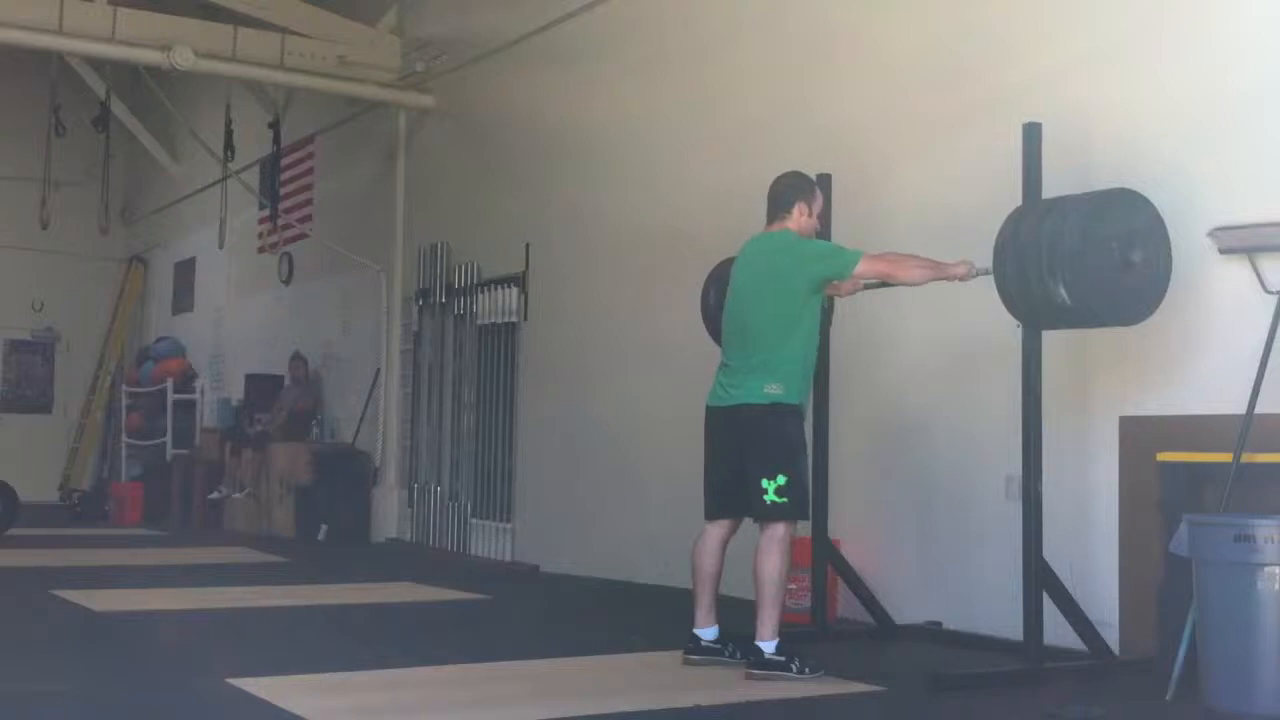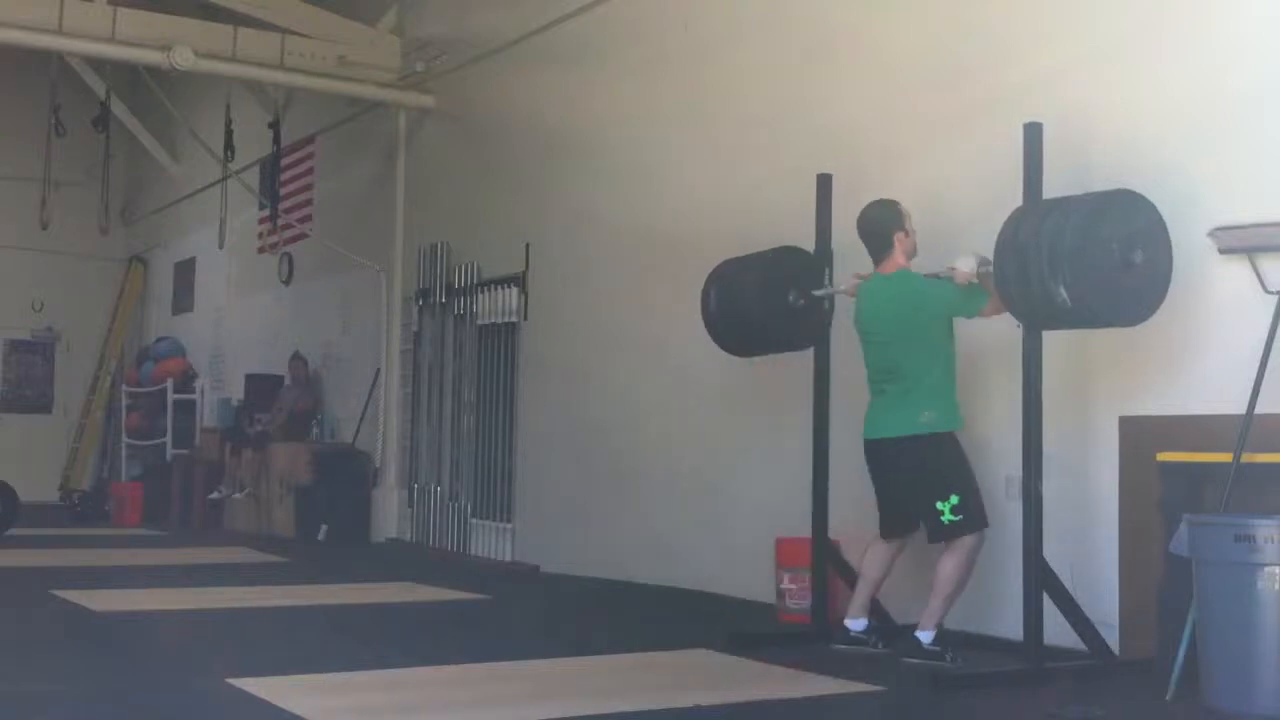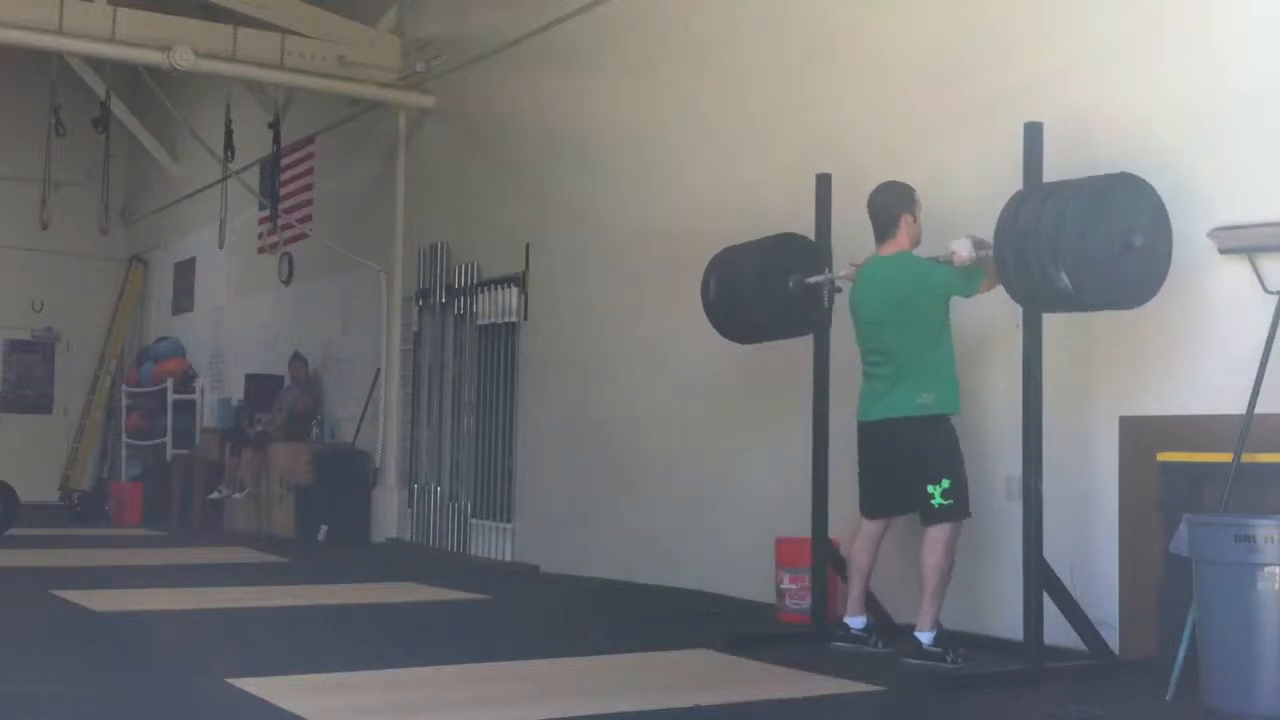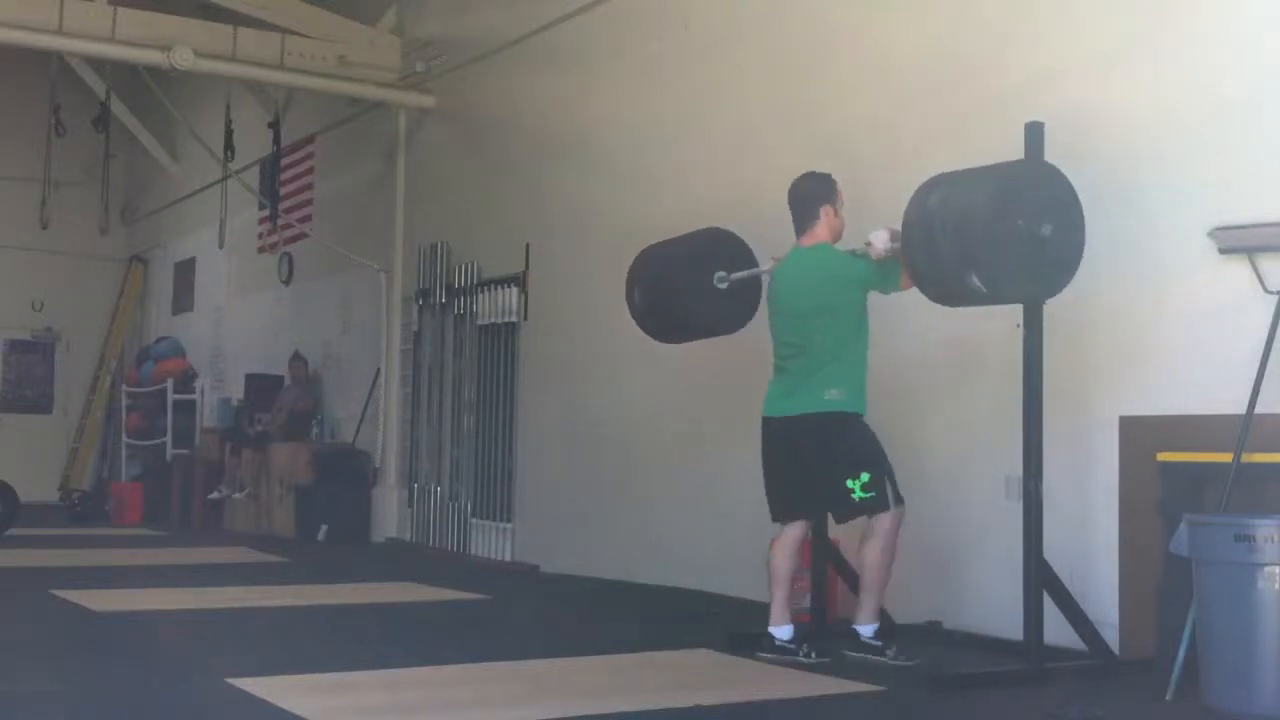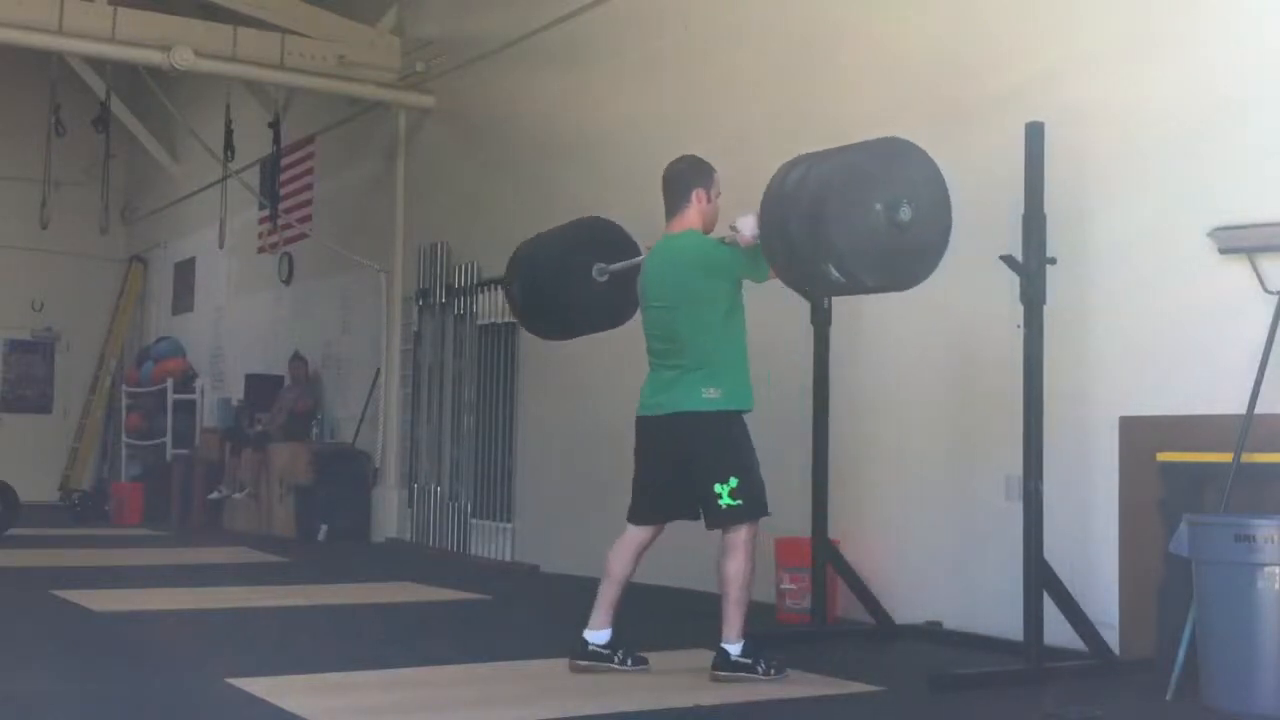
dt=1s
person 1, frame 1
left shoulder: (752, 252)
right shoulder: (801, 252)
right elbow: (889, 267)
left wrist: (831, 289)
right wrist: (949, 270)
left hip: (726, 407)
right hip: (767, 408)
left knee: (720, 521)
right knee: (777, 525)
left ankle: (704, 637)
right ankle: (767, 650)
person 1, frame 2
left shoulder: (866, 299)
right shoulder: (931, 292)
right elbow: (1000, 304)
right wrist: (977, 275)
left hip: (881, 437)
right hip: (925, 437)
left knee: (893, 534)
right knee: (965, 536)
left ankle: (855, 626)
right ankle: (924, 639)
person 1, frame 3
left shoulder: (863, 280)
right shoulder: (928, 273)
right elbow: (990, 278)
right wrist: (974, 254)
left hip: (874, 418)
right hip: (921, 417)
left knee: (873, 519)
right knee: (942, 523)
left ankle: (853, 623)
right ankle: (925, 638)
person 1, frame 4
left shoulder: (780, 272)
right shoulder: (846, 266)
right elbow: (907, 277)
right wrist: (888, 251)
left hip: (781, 415)
right hip: (829, 414)
left knee: (795, 523)
right knee: (884, 513)
left ankle: (780, 634)
right ankle: (866, 630)
person 1, frame 5
left shoulder: (654, 261)
right shoulder: (712, 253)
right elbow: (778, 268)
right wrist: (753, 241)
left hip: (657, 412)
right hip: (706, 412)
left knee: (642, 525)
right knee: (740, 525)
left ankle: (595, 639)
right ankle: (733, 651)
